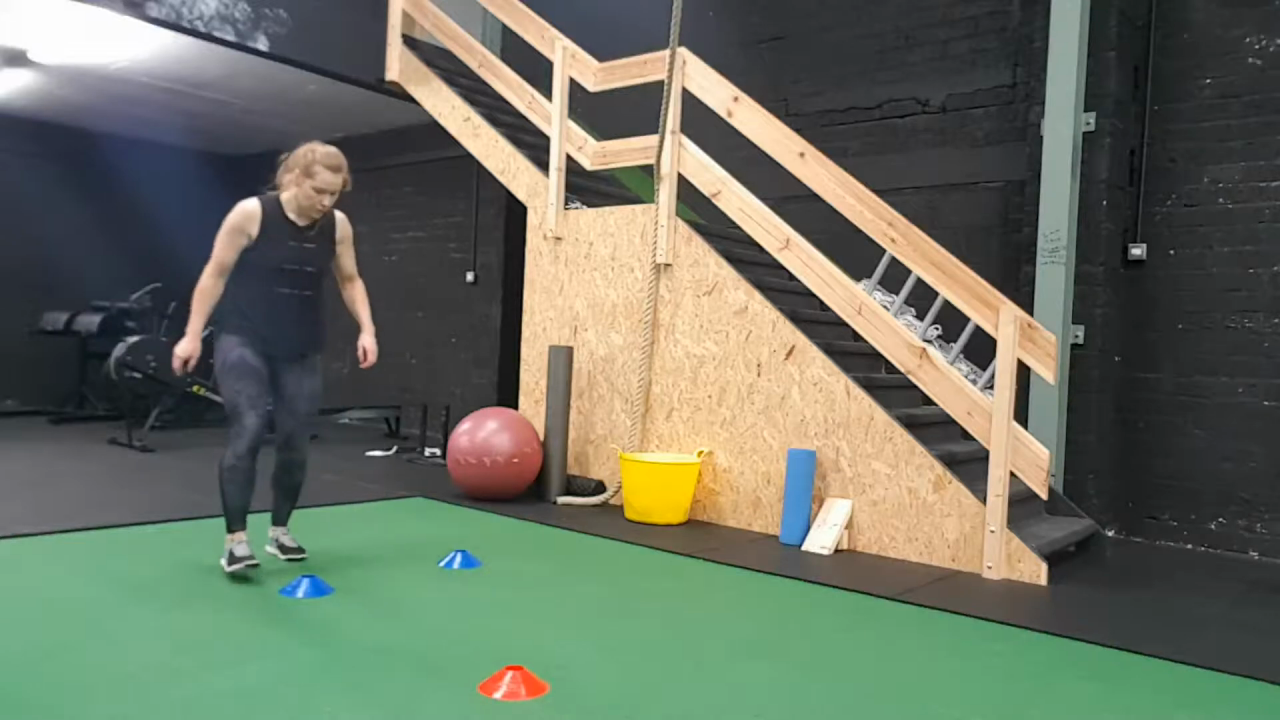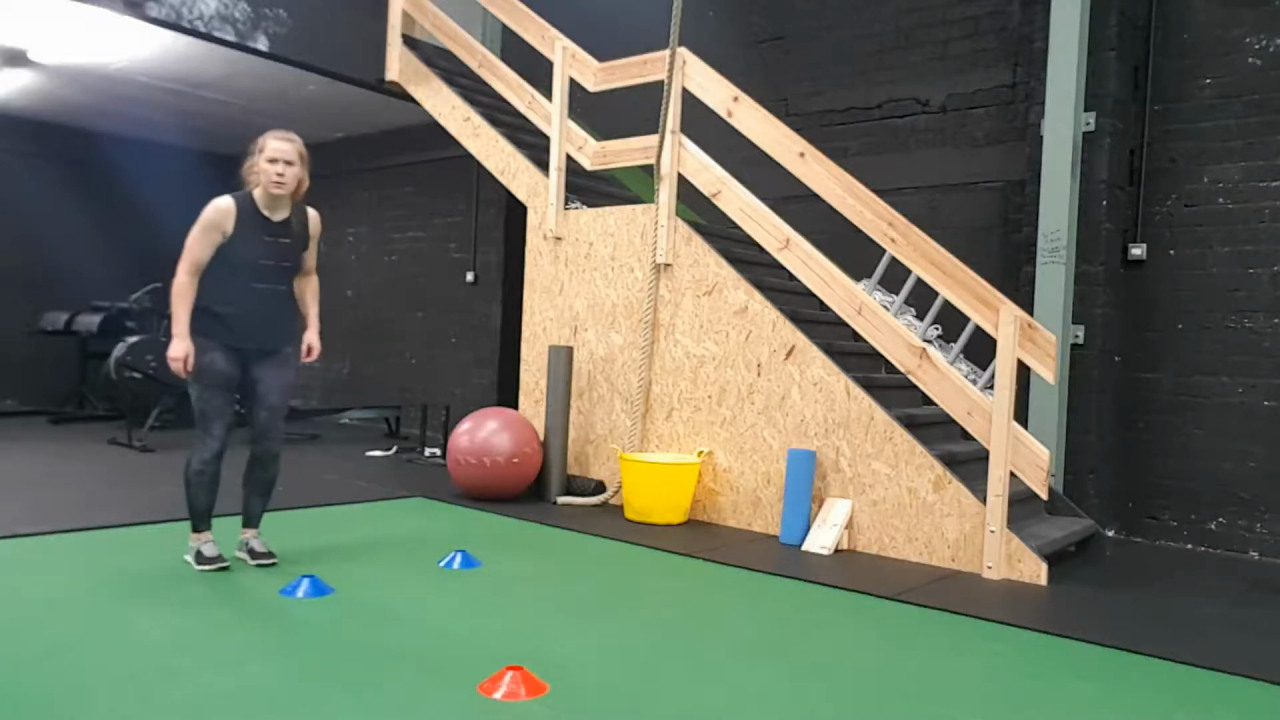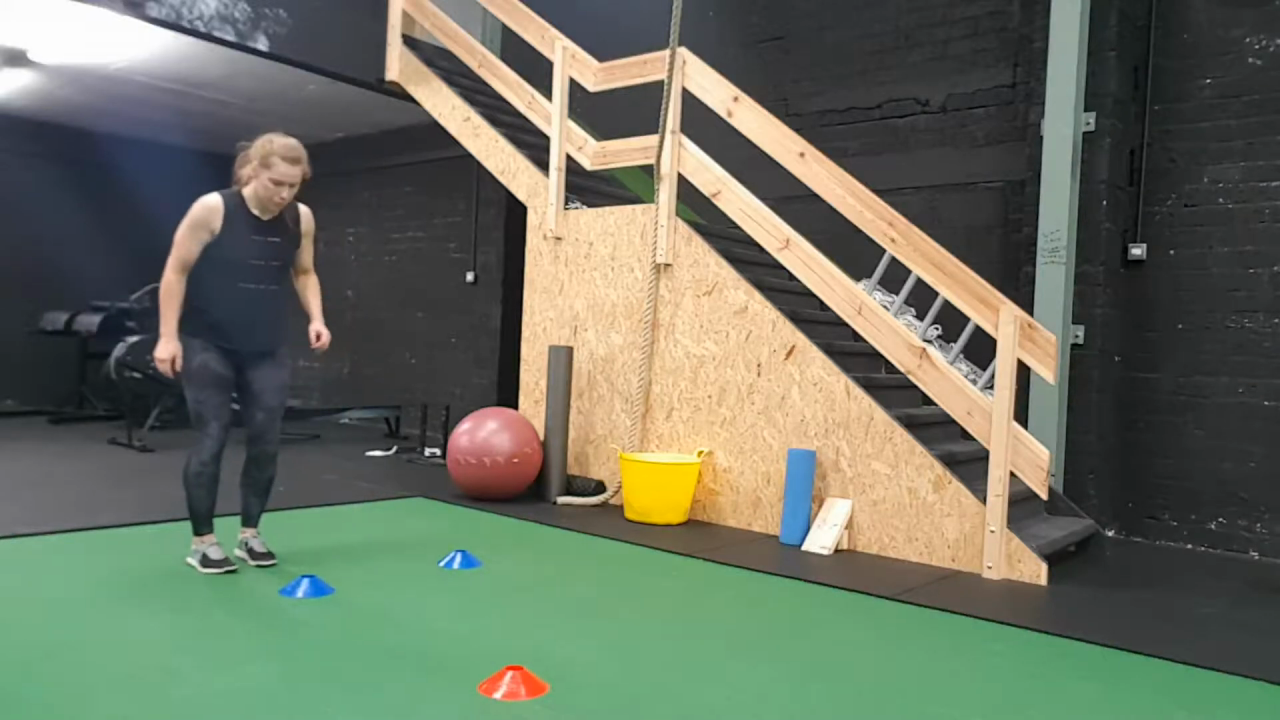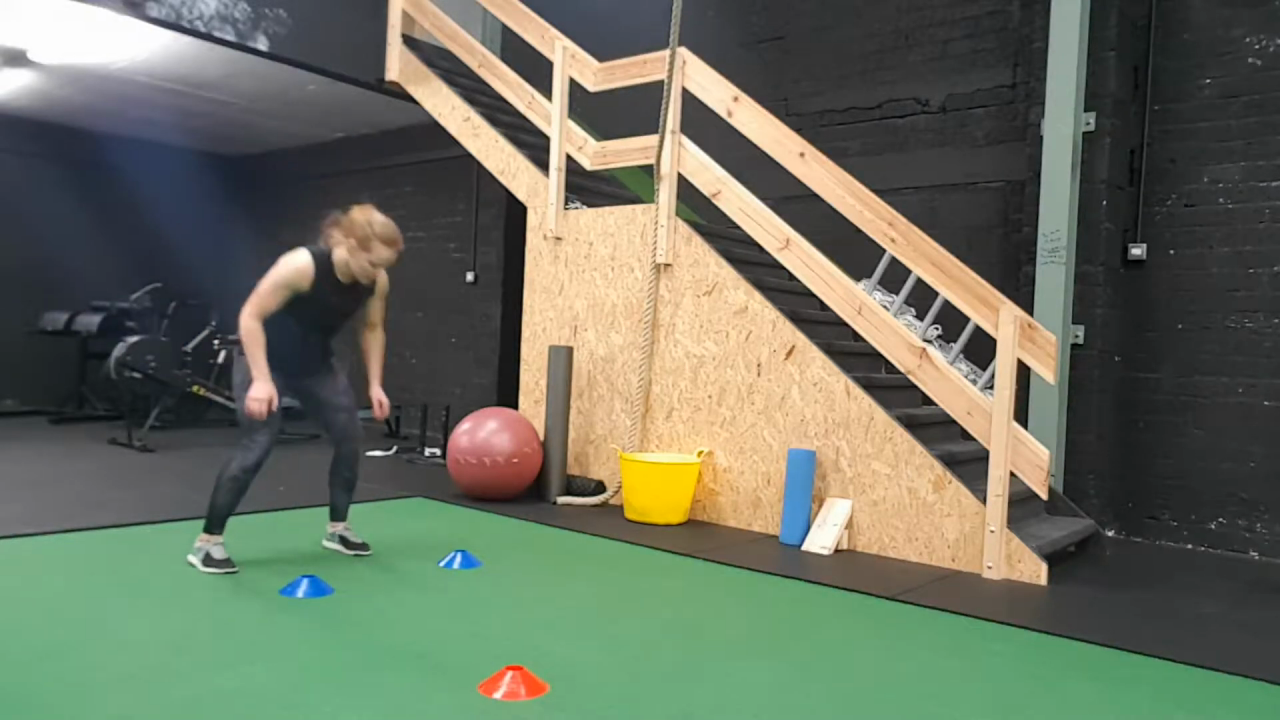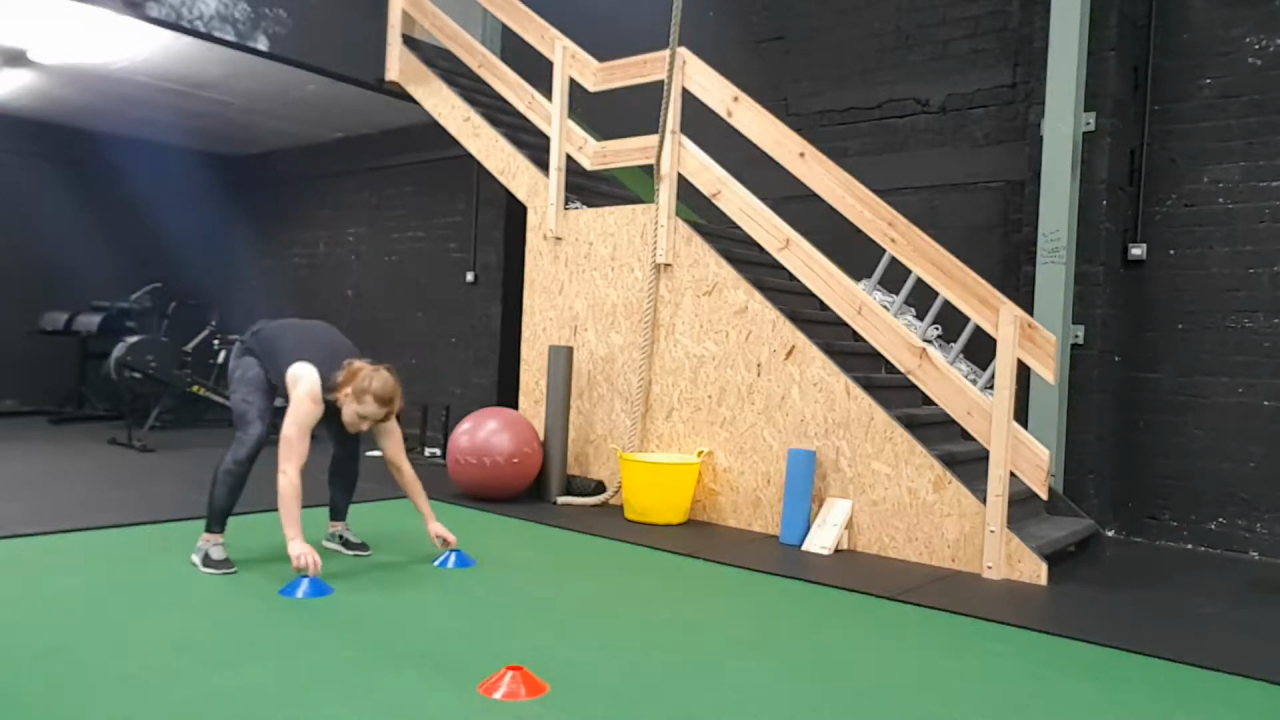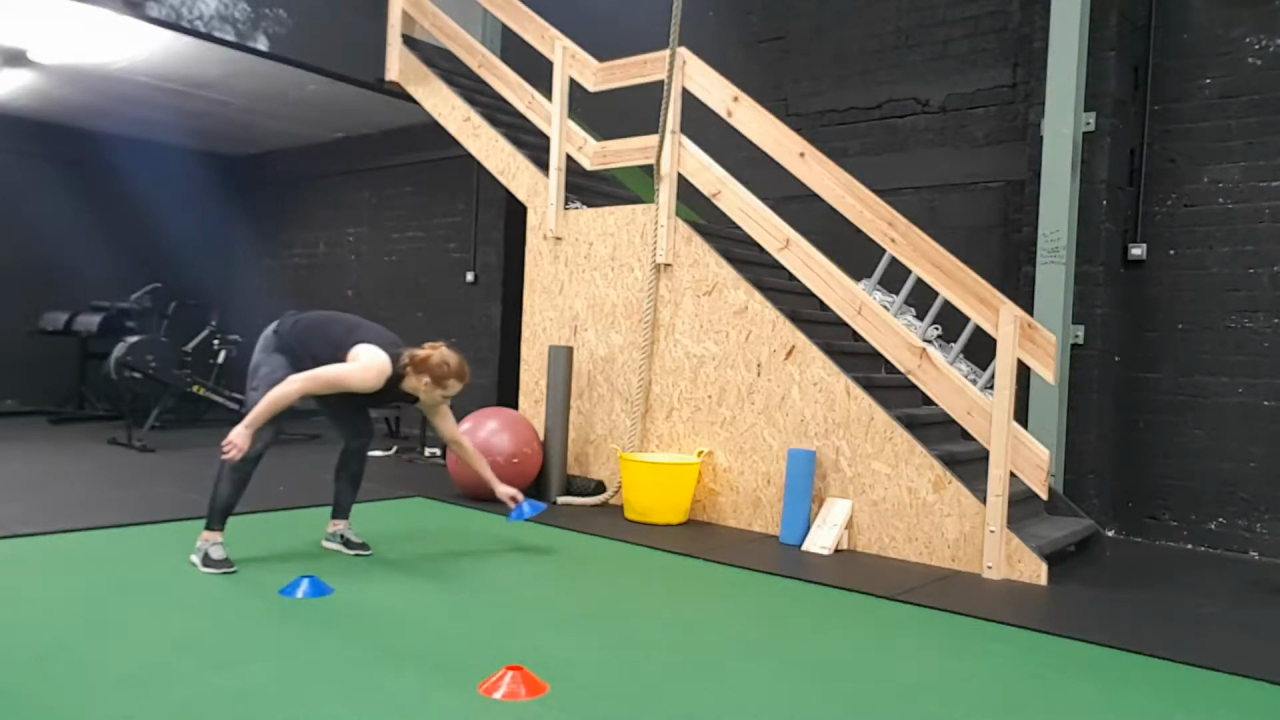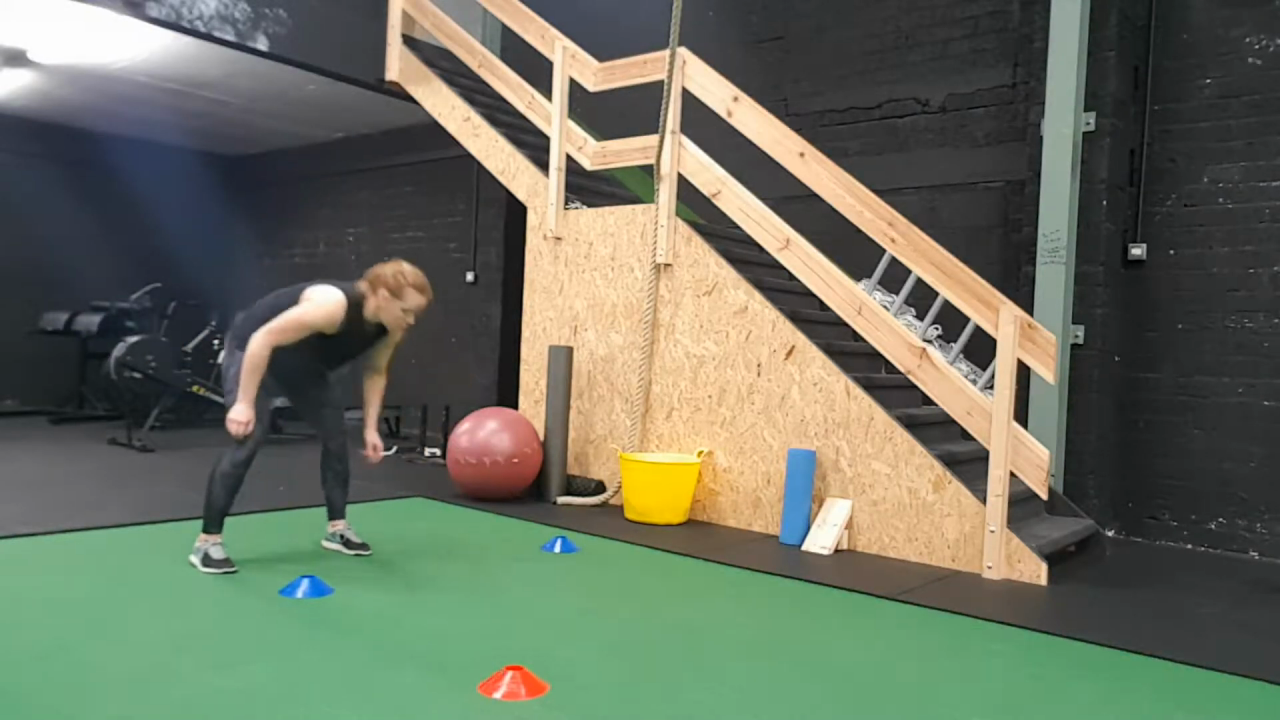
dt=0.7s
person 1, frame 1
left shoulder: (338, 226)
right shoulder: (251, 214)
left elbow: (350, 281)
right elbow: (214, 275)
left wrist: (366, 329)
right wrist: (193, 335)
left hip: (301, 353)
right hip: (243, 343)
left knee: (294, 445)
right knee: (248, 434)
left ankle: (280, 530)
right ankle: (235, 538)
person 1, frame 2
left shoulder: (308, 221)
right shoulder: (224, 211)
right elbow: (188, 274)
left wrist: (311, 327)
right wrist: (180, 336)
left hip: (275, 349)
right hip: (216, 344)
left knee: (269, 443)
right knee: (213, 440)
left ankle: (250, 534)
right ankle: (199, 537)
person 1, frame 3
left shoulder: (301, 219)
right shoulder: (212, 209)
left elbow: (304, 272)
right elbow: (176, 272)
left wrist: (316, 317)
right wrist: (168, 335)
left hip: (268, 350)
right hip: (208, 346)
left knee: (266, 443)
right knee: (211, 441)
left ankle: (250, 534)
right ankle: (202, 542)
person 1, frame 4
left shoulder: (376, 281)
right shoulder: (301, 265)
left elbow: (372, 329)
right elbow: (251, 317)
left wrist: (375, 384)
right wrist: (261, 380)
left hip: (316, 365)
right hip: (267, 361)
left knee: (349, 437)
right knee: (257, 446)
left ankle: (337, 528)
right ankle: (207, 542)
person 1, frame 5
left shoulder: (373, 400)
right shoulder: (311, 393)
left elbow: (399, 464)
right elbow: (288, 470)
left wrist: (431, 520)
right wrist: (295, 540)
right hip: (257, 354)
left knee: (348, 441)
right knee: (252, 438)
left ankle: (337, 529)
right ankle: (210, 541)
person 1, frame 6
left shoulder: (423, 385)
right shoulder: (376, 371)
left elbow: (457, 440)
right elbow: (298, 384)
left wrist: (497, 486)
right wrist: (246, 427)
left hip: (321, 359)
right hip: (283, 345)
left knee: (360, 435)
right knee: (260, 438)
left ankle: (337, 529)
right ankle: (209, 540)
person 1, frame 7
left shoulder: (389, 329)
right shoulder: (332, 304)
left elbow: (376, 373)
right elbow: (263, 340)
left wrist: (371, 428)
right wrist: (244, 403)
right hip: (253, 353)
left knee: (337, 436)
right knee: (247, 442)
left ankle: (338, 529)
right ankle: (207, 542)
